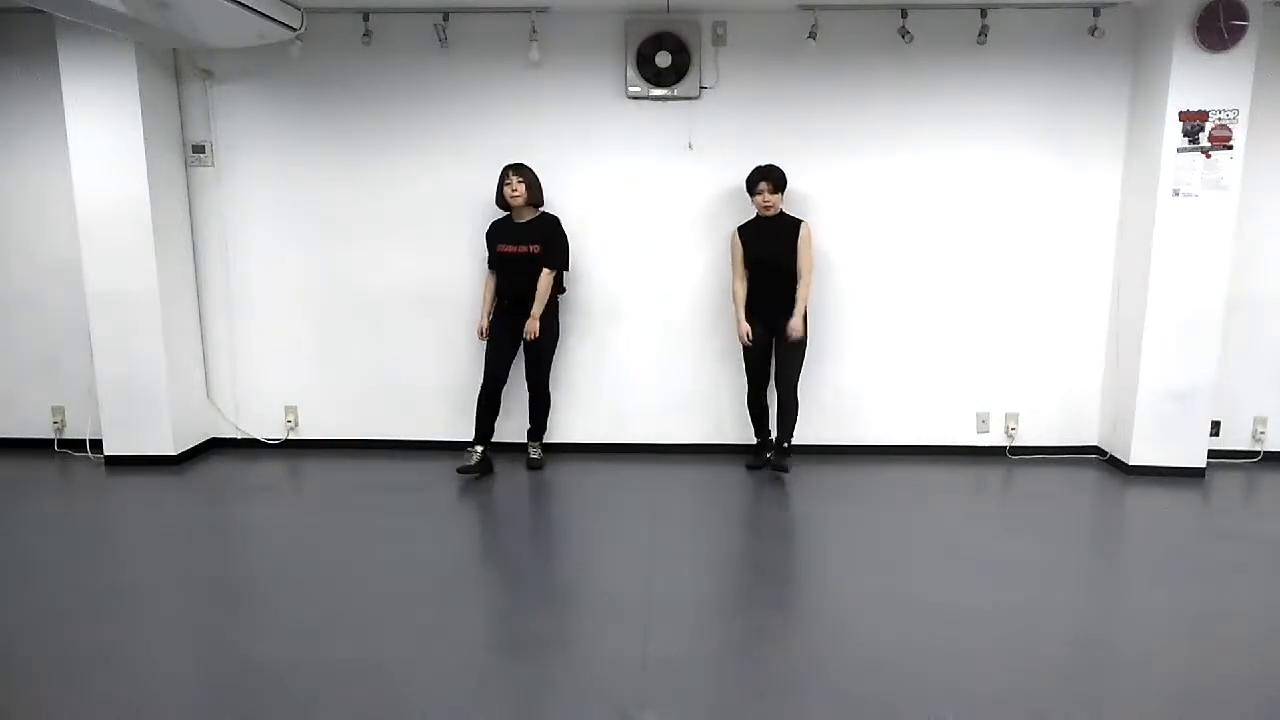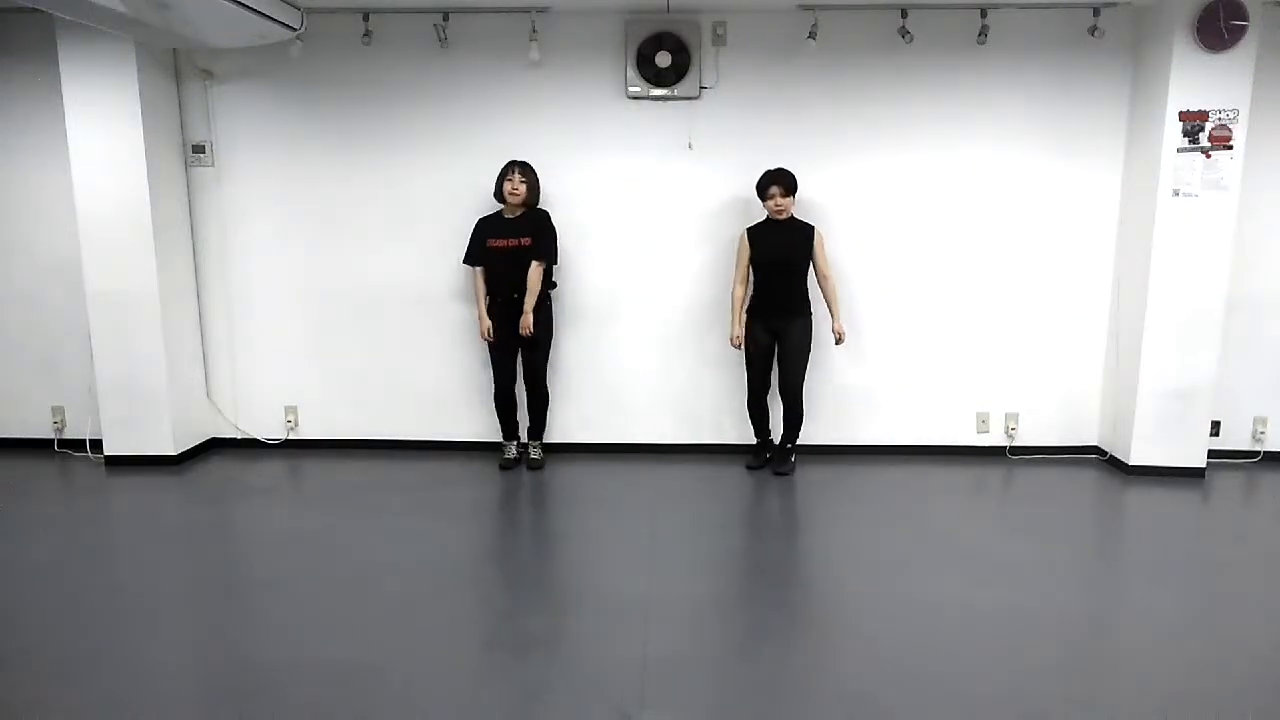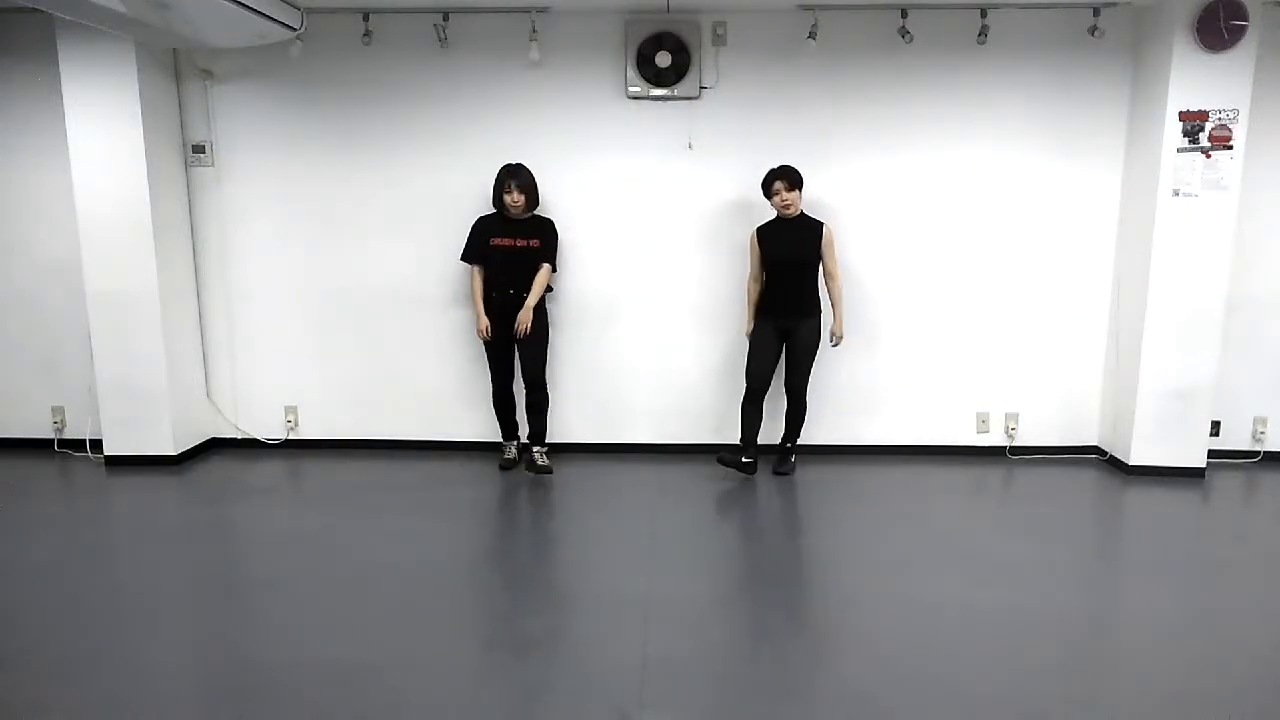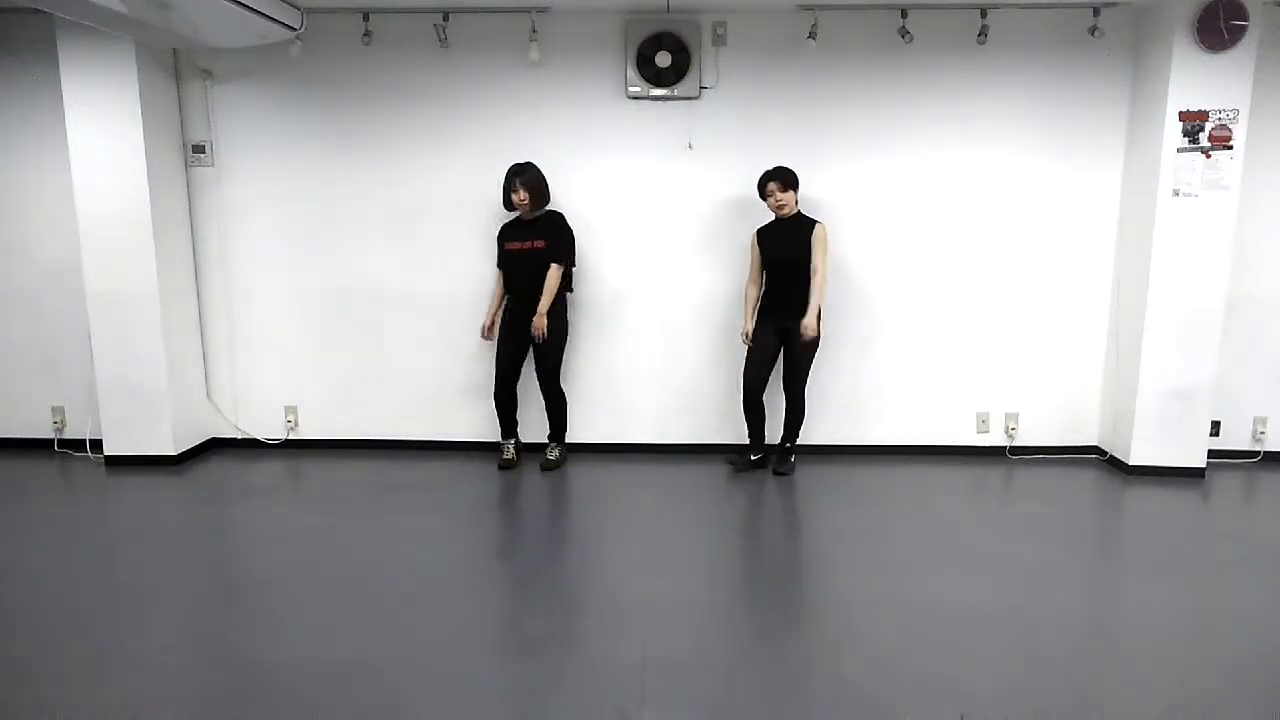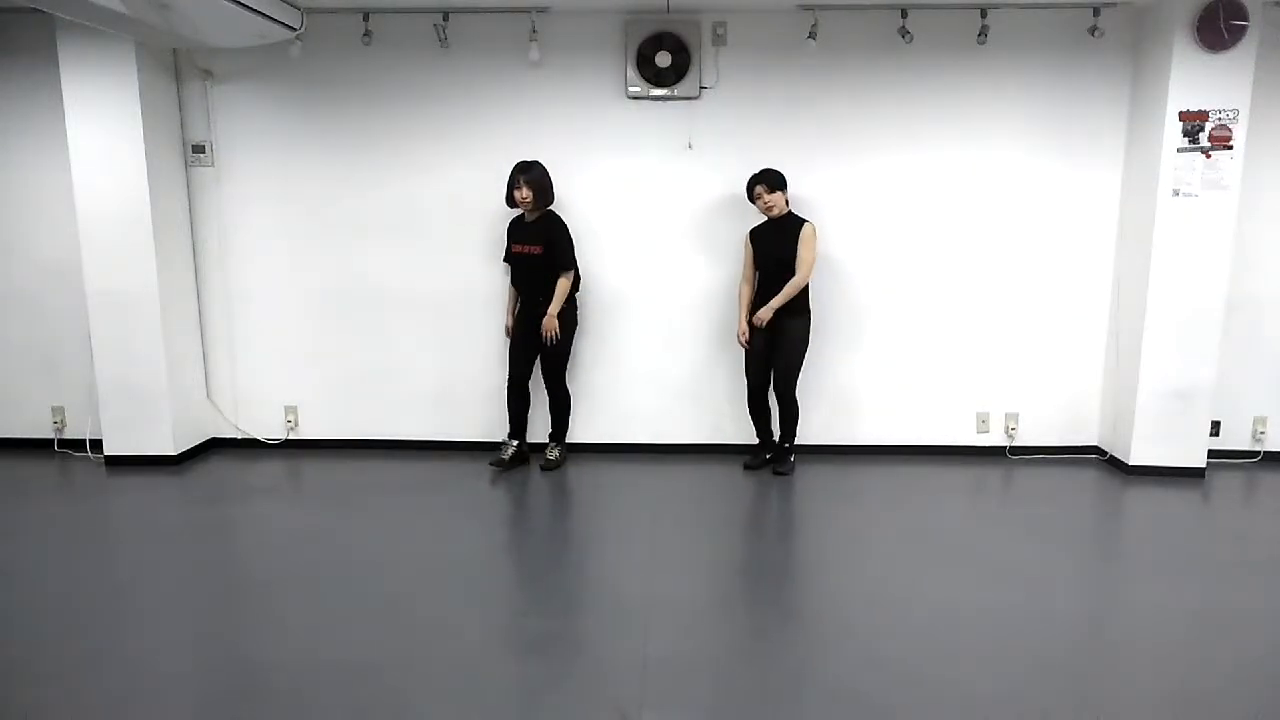
dt=0.4s
person 1, frame 1
left shoulder: (549, 225)
right shoulder: (497, 229)
left elbow: (549, 274)
right elbow: (493, 275)
left wrist: (535, 317)
right wrist: (485, 315)
left hip: (541, 315)
right hip: (505, 313)
left knee: (537, 382)
right knee: (492, 380)
left ankle: (535, 444)
right ankle: (479, 450)
person 1, frame 2
left shoulder: (539, 220)
right shoulder: (485, 225)
left elbow: (537, 267)
right elbow: (479, 273)
left wrist: (528, 312)
right wrist: (482, 315)
left hip: (535, 311)
right hip: (499, 311)
left knee: (535, 380)
right knee: (503, 382)
left ankle: (535, 442)
right ankle: (510, 443)
person 1, frame 3
left shoulder: (544, 227)
right shoulder: (485, 226)
left elbow: (545, 269)
right elbow: (477, 271)
left wrist: (528, 309)
right wrist: (480, 314)
left hip: (531, 310)
right hip: (495, 311)
left knee: (535, 377)
right knee: (501, 381)
left ankle: (537, 449)
right ankle: (510, 442)
person 1, frame 4
left shoulder: (555, 223)
right shoulder: (507, 230)
left elbow: (556, 269)
left wrist: (542, 313)
right wrist: (492, 314)
left hip: (550, 312)
right hip: (515, 312)
left knee: (548, 380)
right knee: (504, 379)
left ankle: (557, 443)
right ankle: (509, 441)
person 1, frame 5
left shoulder: (553, 226)
right shoulder: (515, 227)
left elbow: (567, 274)
left wrist: (552, 315)
right wrist: (510, 313)
left hip: (557, 313)
right hip: (526, 312)
left knee: (554, 380)
right knee: (517, 377)
left ankle: (557, 444)
right ankle: (515, 443)
person 2, frame 1
left shoulder: (798, 228)
right shoulder: (742, 233)
left elbow: (804, 276)
right elbow: (739, 280)
left wrist: (798, 315)
right wrist: (741, 319)
left hip: (789, 317)
right hip: (756, 319)
left knee: (786, 383)
right knee: (756, 384)
left ankle: (783, 447)
right ankle: (763, 444)
person 2, frame 2
left shoulder: (810, 233)
right shoulder: (751, 235)
left elbow: (825, 277)
right elbow: (740, 282)
left wrist: (836, 318)
right wrist: (736, 323)
left hip: (797, 320)
right hip: (759, 321)
left knee: (791, 389)
right knee: (757, 389)
left ankle: (787, 448)
right ankle: (763, 444)
person 2, frame 3
left shoulder: (819, 231)
right shoulder: (761, 234)
left elbow: (831, 277)
right elbow: (755, 280)
left wrist: (838, 319)
right wrist: (751, 320)
left hip: (805, 321)
right hip: (768, 319)
left knee: (796, 388)
right knee: (755, 384)
left ankle: (788, 449)
right ankle: (747, 453)
person 2, frame 4
left shoulder: (814, 229)
right shoulder: (761, 235)
left elbow: (818, 273)
right elbow: (755, 280)
left wrist: (812, 314)
right wrist: (749, 319)
left hip: (801, 321)
right hip: (768, 319)
left knee: (794, 389)
right knee: (752, 384)
left ankle: (787, 450)
right ankle: (756, 450)
person 2, frame 5
left shoulder: (804, 228)
right shoulder: (754, 235)
left elbow: (801, 277)
right elbow: (748, 281)
left wrist: (770, 308)
right wrist: (742, 321)
left hip: (793, 319)
right hip: (760, 318)
left knee: (784, 388)
right knee: (755, 388)
left ankle: (786, 449)
right ankle: (766, 445)
